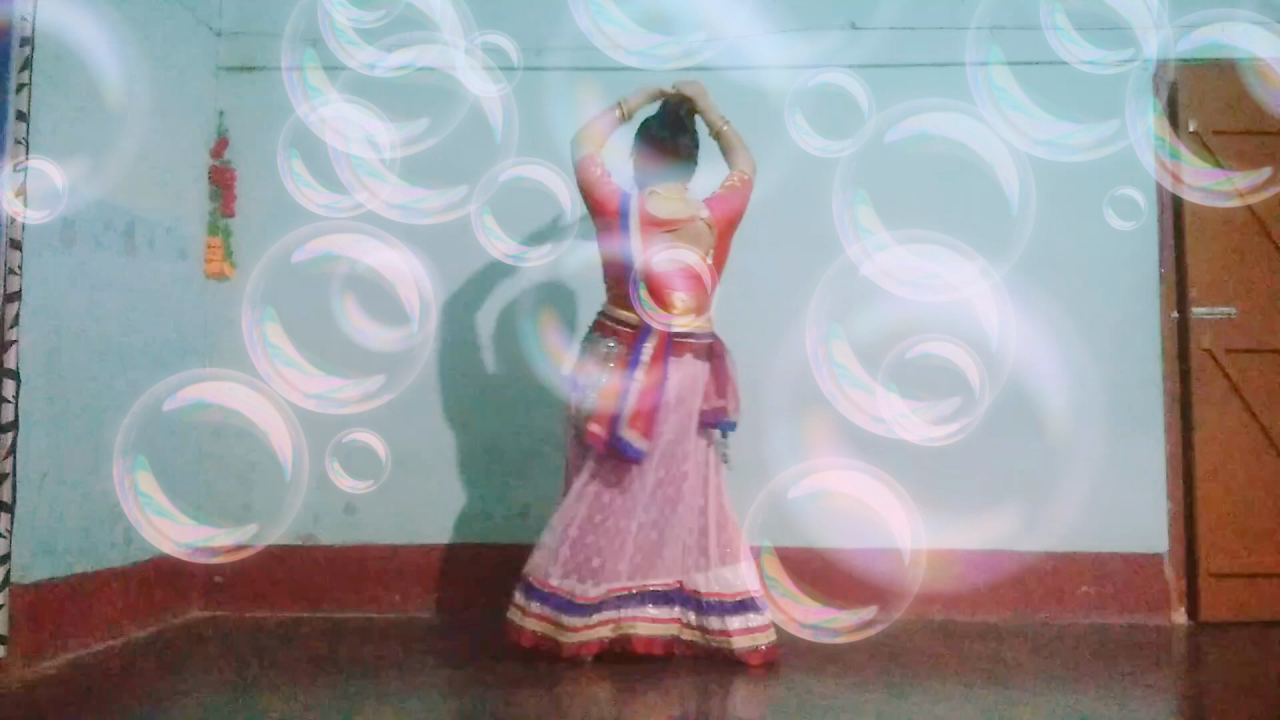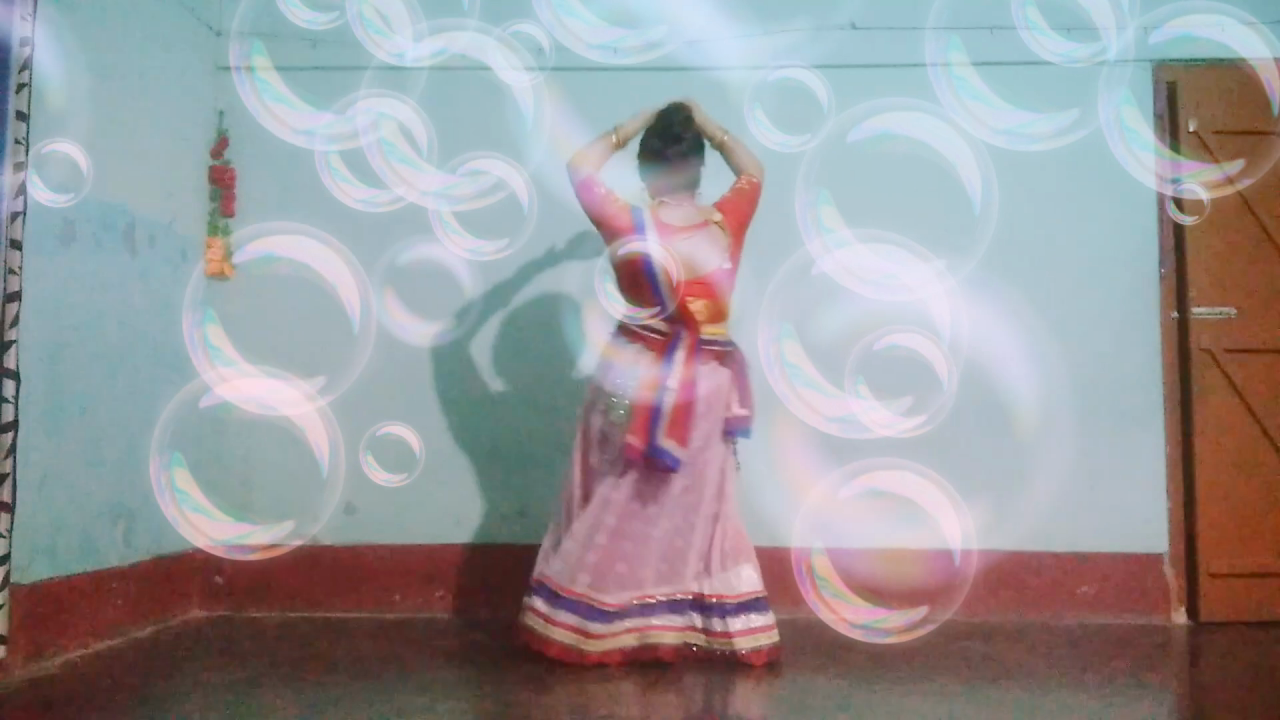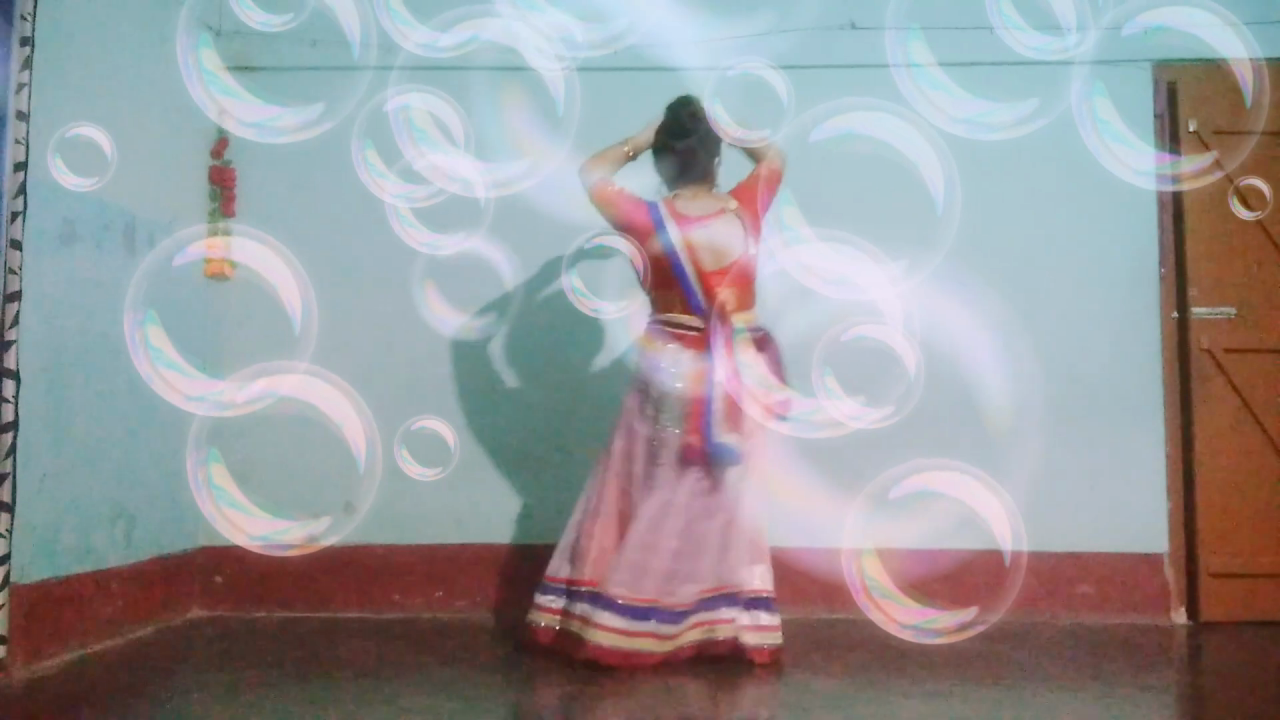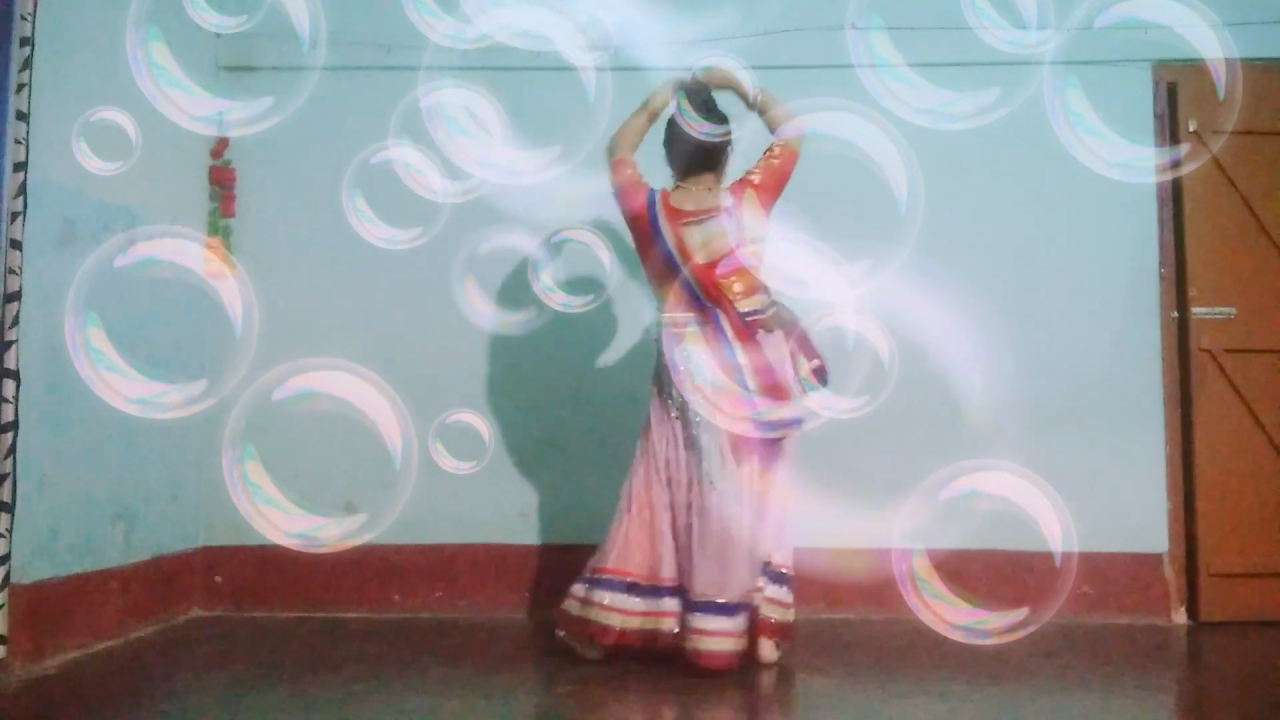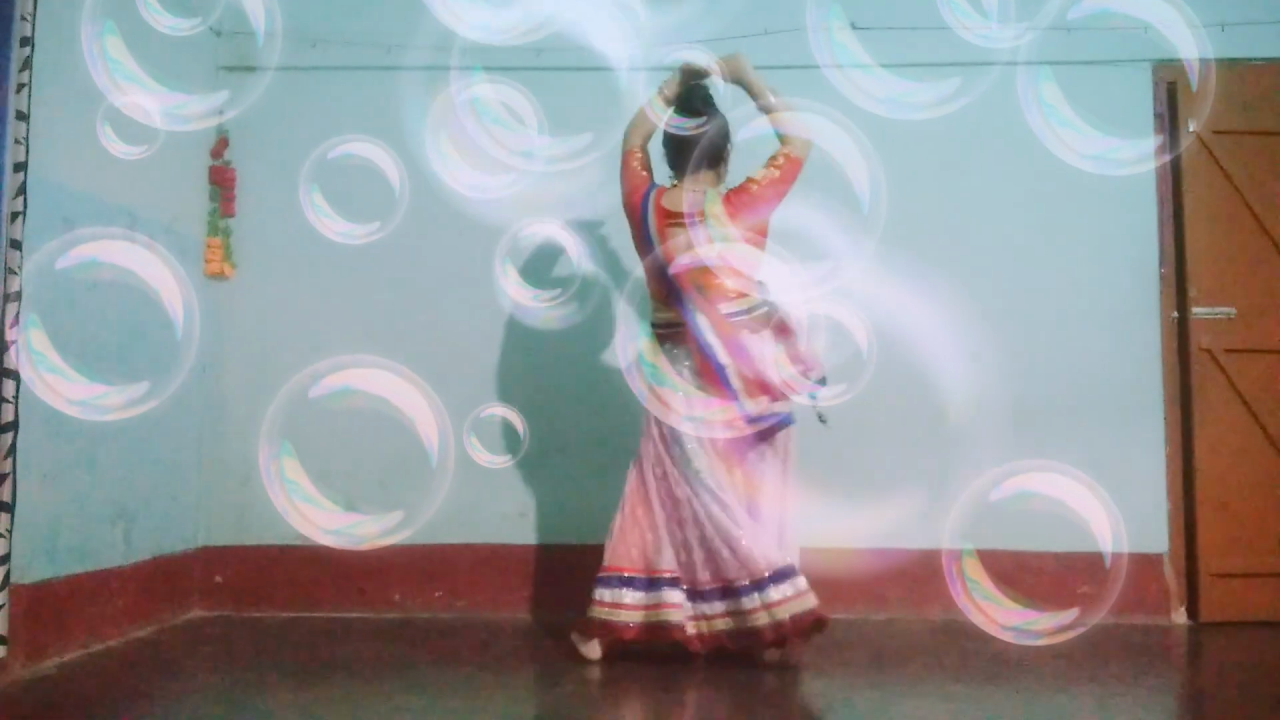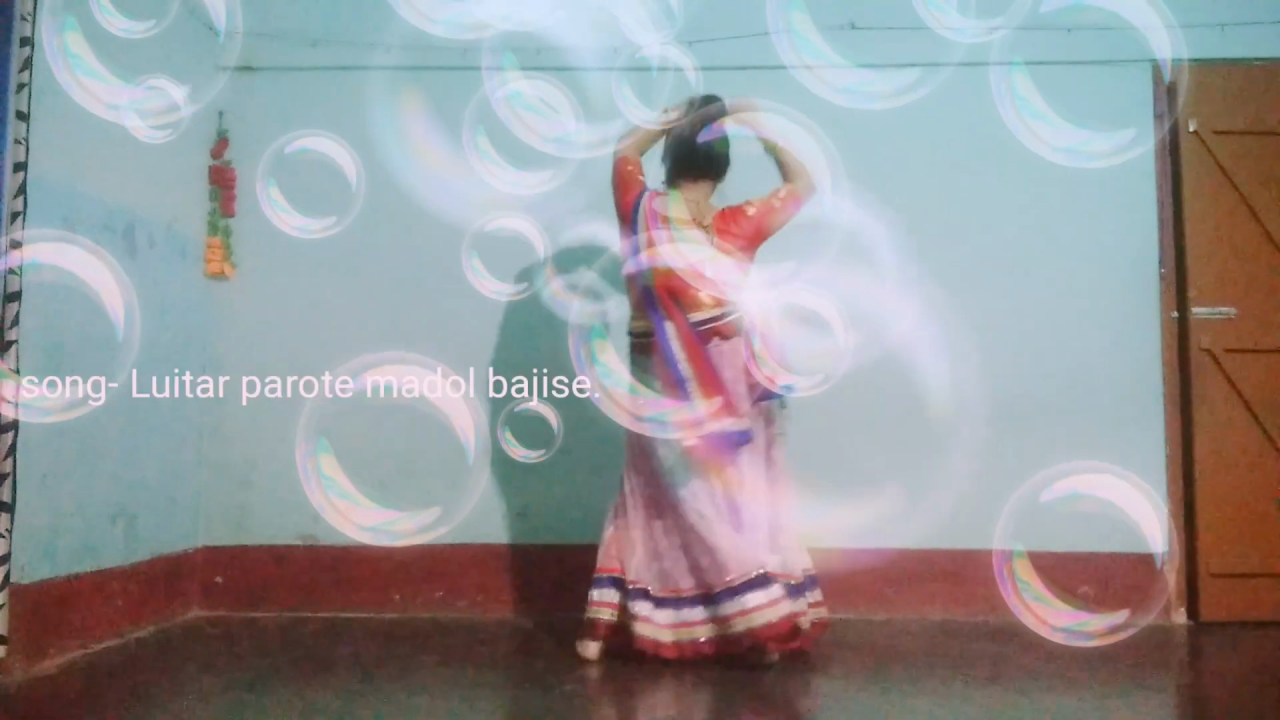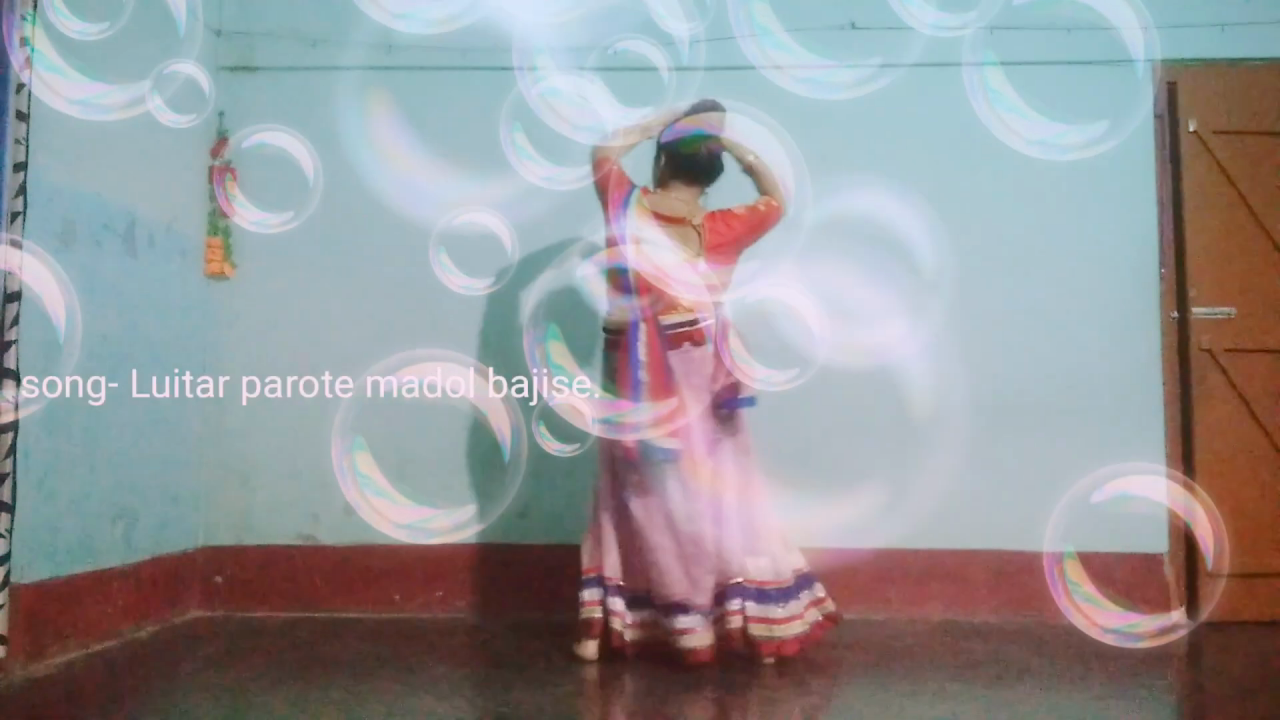
dt=0.2s
person 1, frame 1
left shoulder: (618, 212)
right shoulder: (717, 218)
left elbow: (583, 145)
right elbow: (744, 165)
left wrist: (636, 101)
right wrist: (707, 109)
left hip: (613, 373)
right hip: (684, 380)
left knee: (599, 503)
right knee: (693, 503)
left ankle: (576, 626)
right ankle: (743, 633)
person 1, frame 2
left shoulder: (630, 228)
right shoulder: (726, 223)
left elbow: (577, 166)
right elbow: (754, 170)
left wrist: (633, 127)
right wrist: (706, 126)
left hip: (632, 380)
right hip: (702, 388)
left knee: (608, 508)
right knee: (701, 509)
left ankle: (580, 629)
right ankle: (745, 635)
person 1, frame 3
left shoulder: (646, 220)
right shoulder: (744, 213)
left elbow: (590, 177)
right elbow: (774, 160)
left wrist: (642, 140)
right wrist: (722, 136)
left hip: (669, 378)
right hip: (734, 379)
left knee: (638, 501)
right knee: (728, 506)
left ankle: (600, 630)
right ankle: (750, 634)
person 1, frame 4
left shoulder: (646, 210)
right shoulder: (747, 205)
left elbow: (616, 155)
right elbow: (790, 136)
left wrist: (660, 99)
right wrist: (741, 88)
right hip: (758, 364)
left knee: (664, 496)
right knee: (754, 497)
left ankle: (605, 629)
right ankle: (761, 632)
person 1, frame 5
left shoulder: (644, 203)
right shoulder: (743, 209)
left elbow: (632, 142)
right elbow: (798, 146)
left wrist: (670, 91)
right wrist: (751, 85)
left hip: (683, 371)
right hip: (751, 367)
left knee: (663, 493)
right knee: (753, 495)
left ankle: (602, 629)
right ankle: (766, 625)
person 1, frame 6
left shoulder: (639, 208)
right shoulder: (734, 229)
left elbow: (624, 151)
right elbow: (803, 184)
left wrist: (675, 120)
right wrist: (760, 126)
left hip: (661, 379)
right hip: (728, 376)
left knee: (649, 502)
right knee: (745, 496)
left ankle: (601, 628)
right ankle: (765, 627)
person 1, frame 7
left shoulder: (623, 206)
right shoulder: (721, 231)
left elbow: (603, 153)
right elbow: (779, 199)
left wrist: (663, 123)
right wrist: (735, 144)
left hip: (632, 377)
right hip: (699, 378)
left knee: (630, 500)
right knee: (722, 497)
left ankle: (599, 630)
right ankle: (765, 627)
